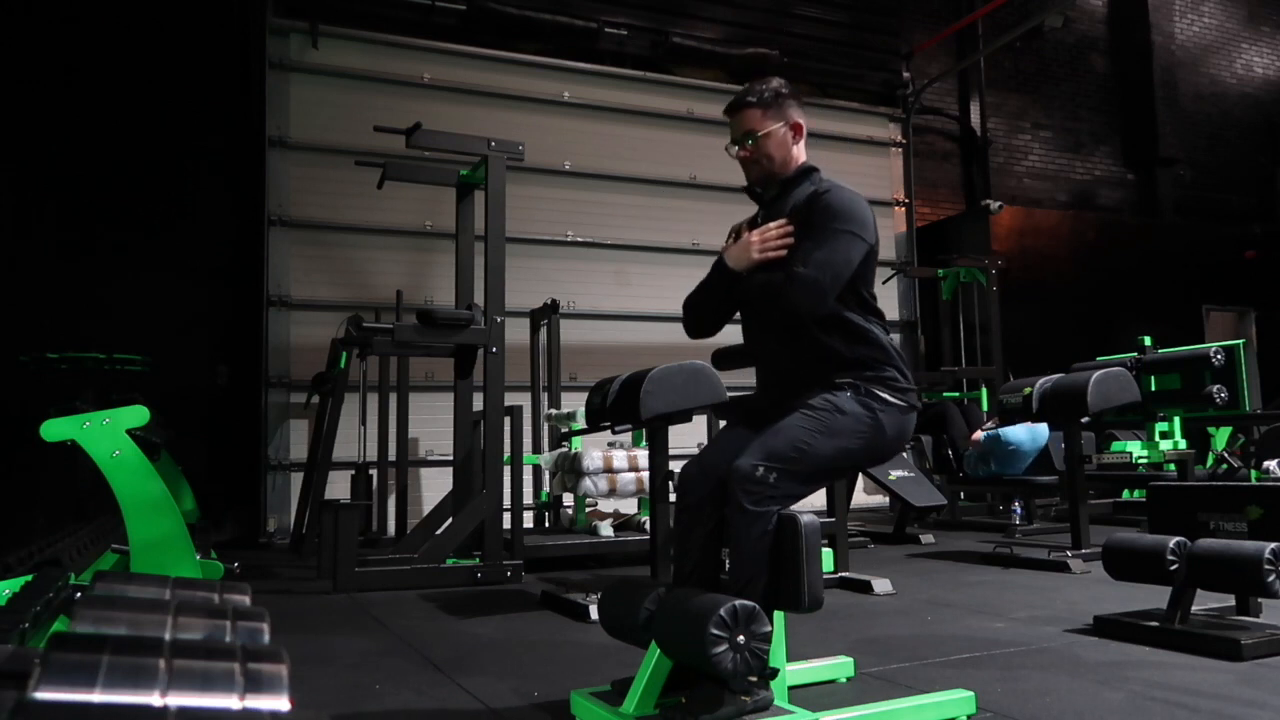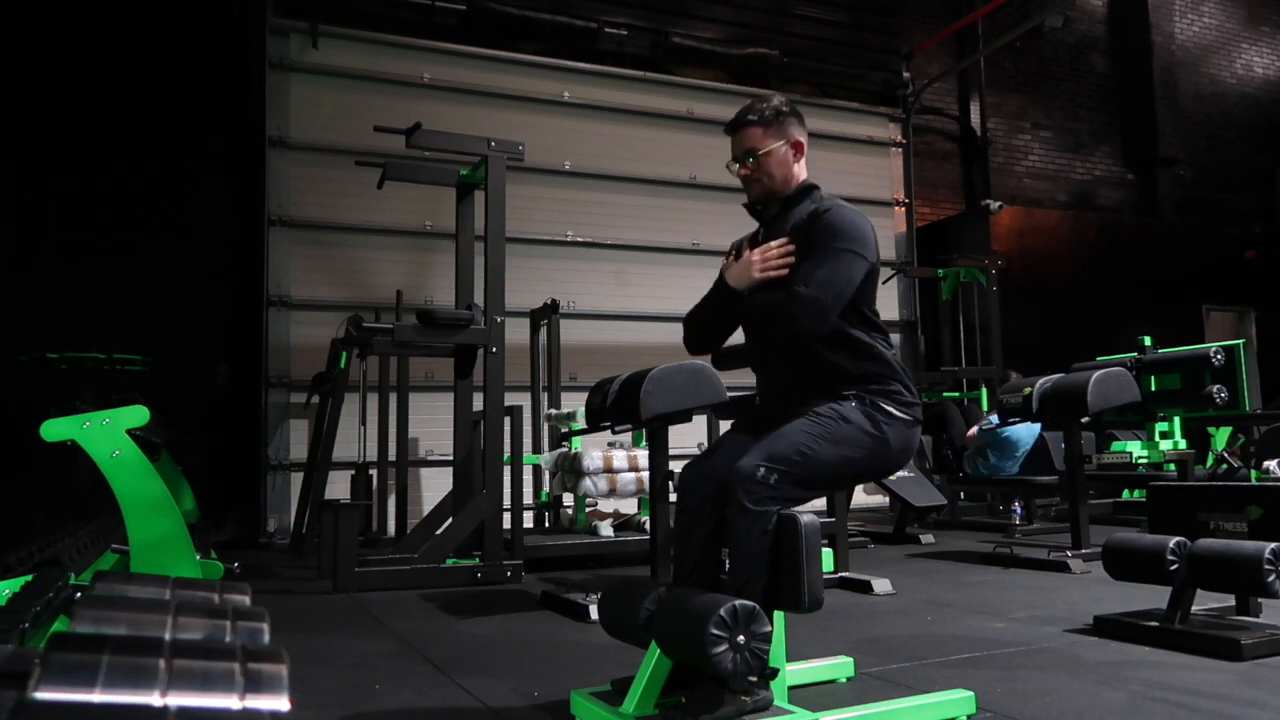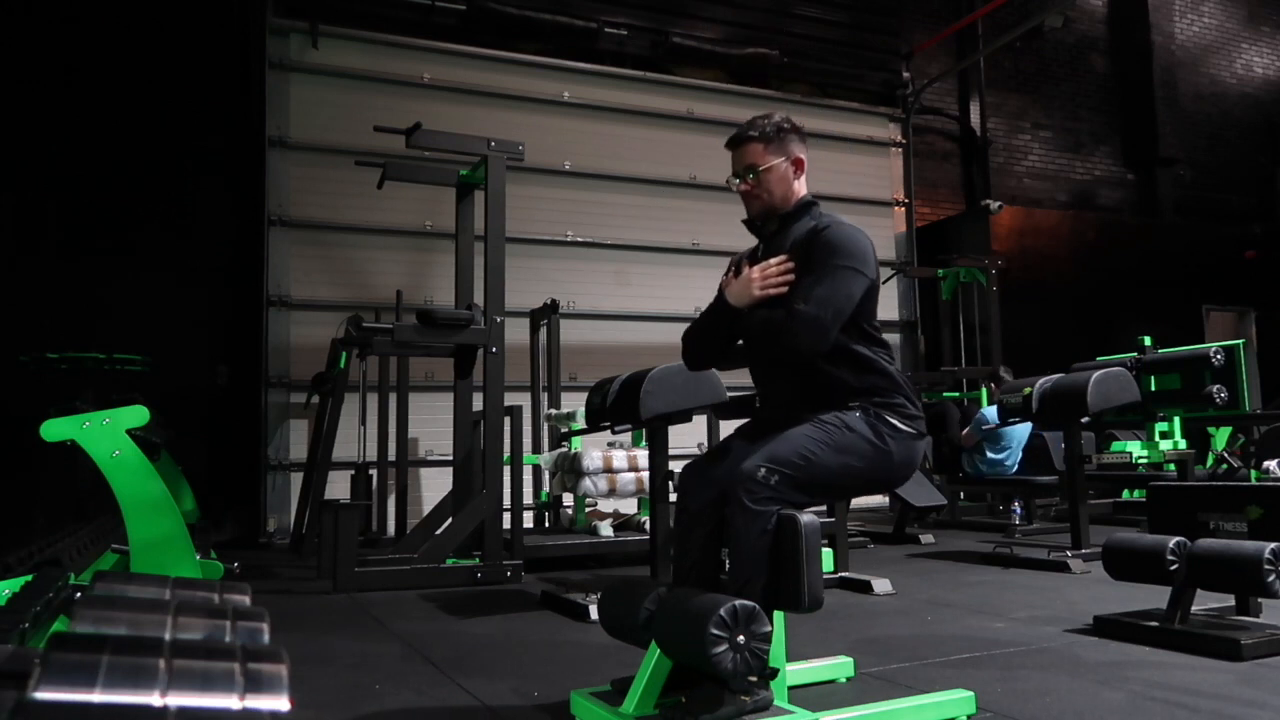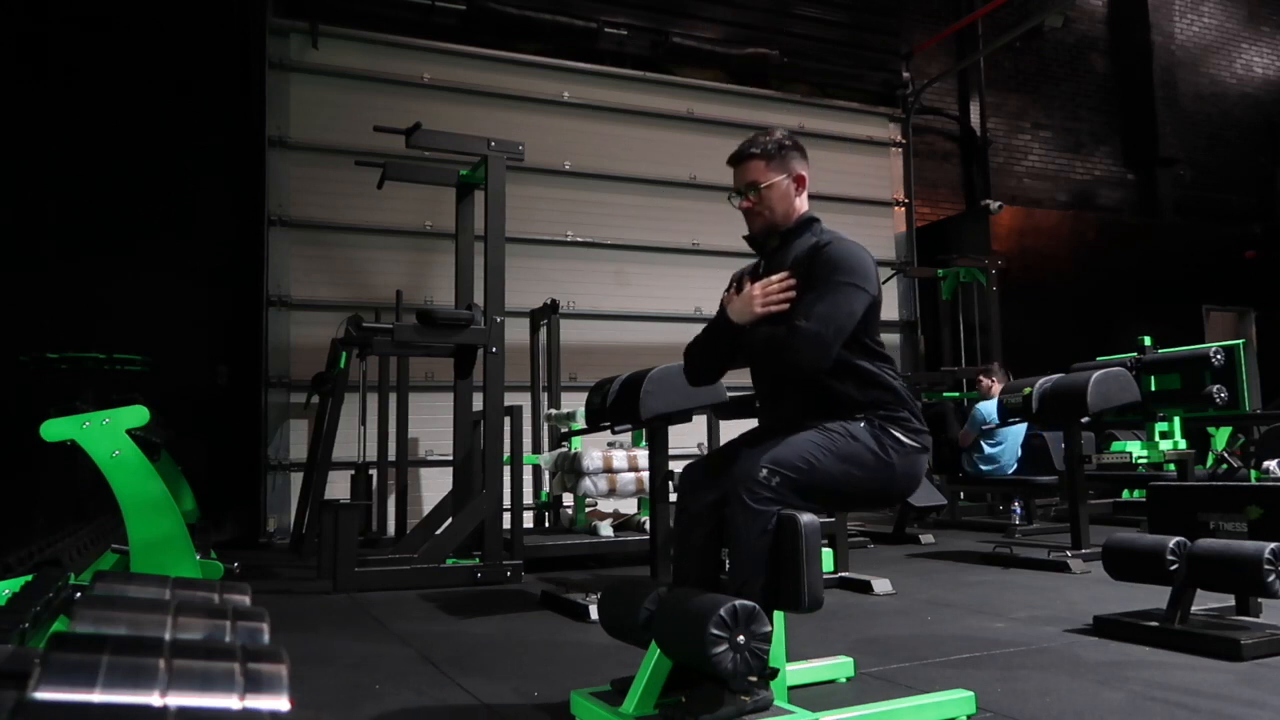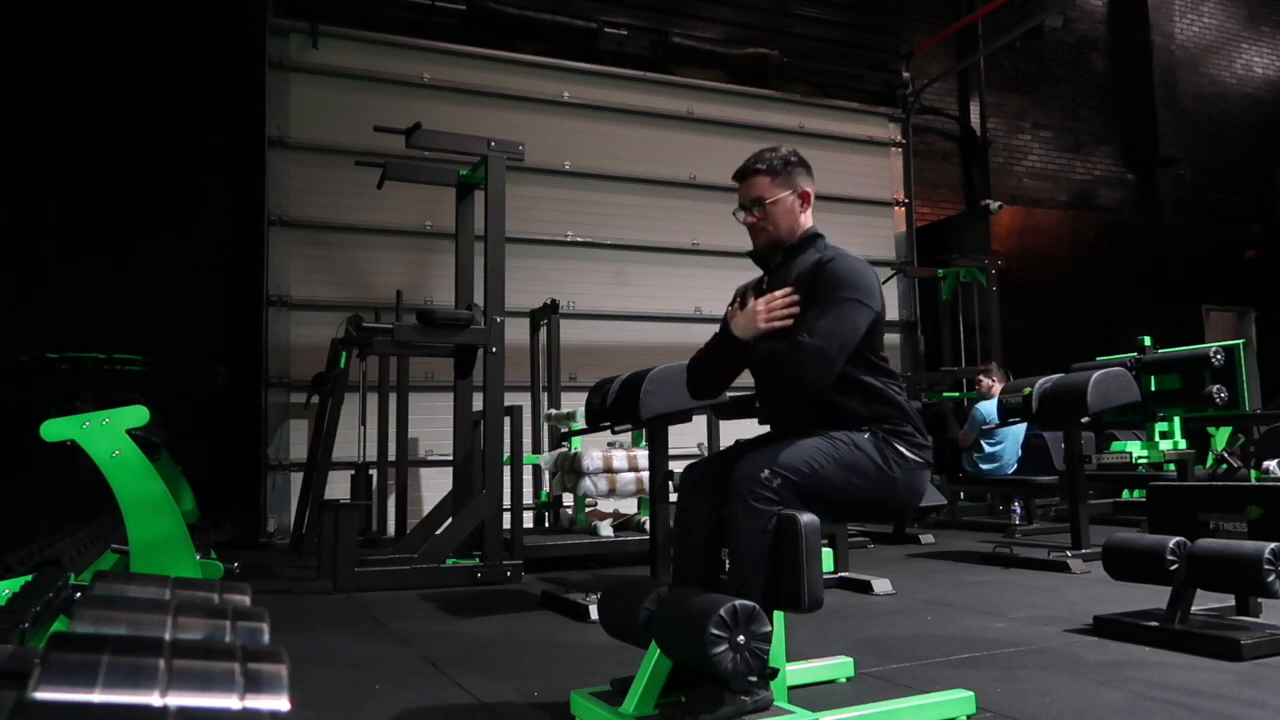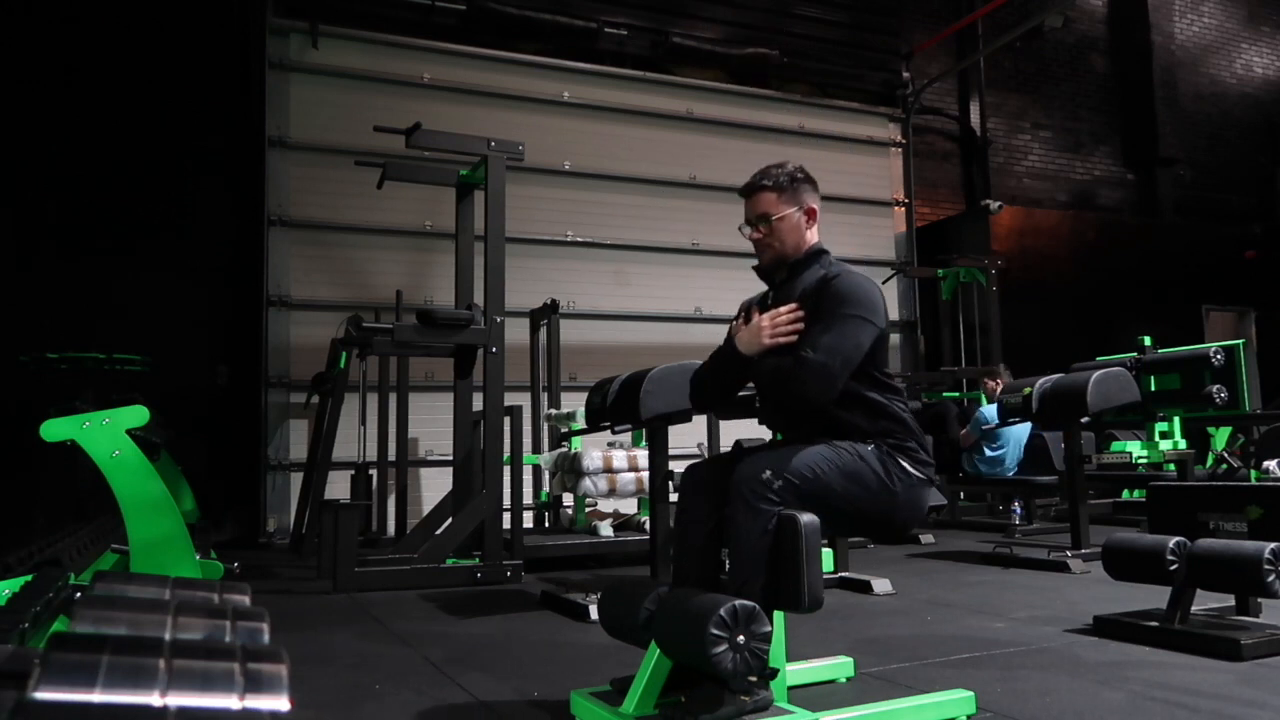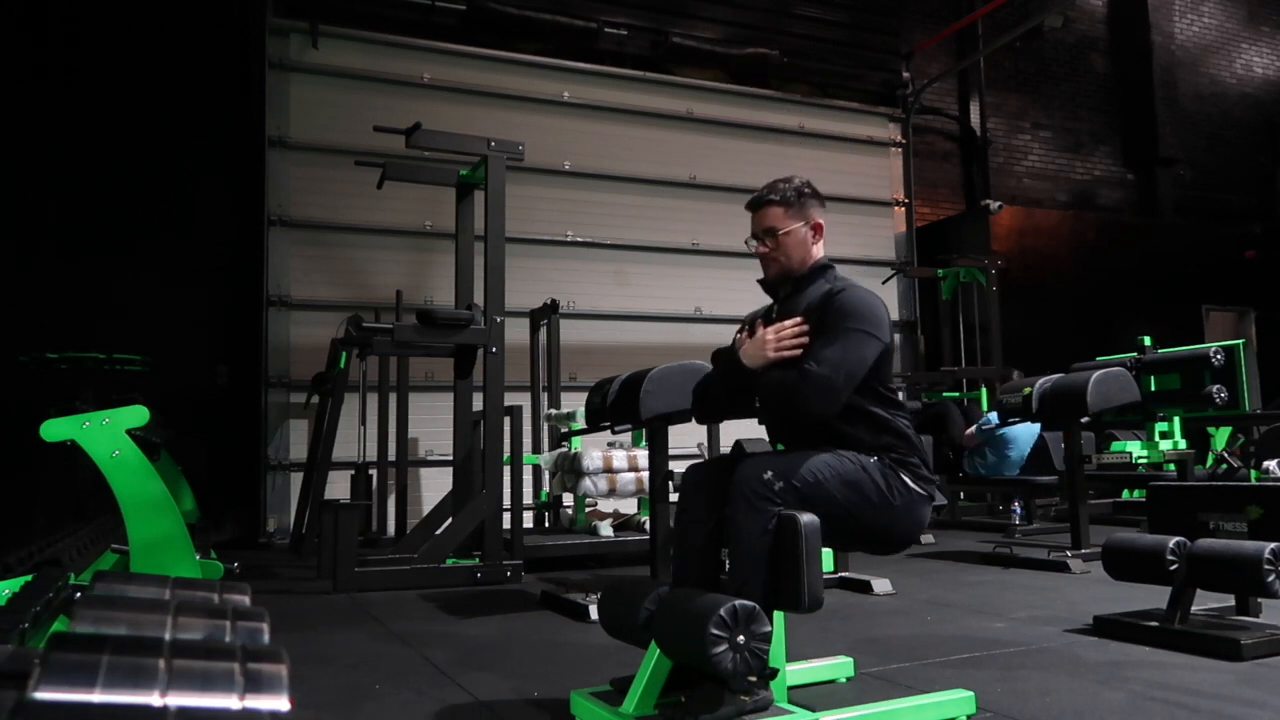
dt=0.2s
person 1, frame 1
left shoulder: (837, 207)
right shoulder: (752, 227)
left elbow: (803, 294)
right elbow: (698, 321)
left wrist: (745, 276)
right wrist: (732, 266)
left hip: (864, 395)
right hip: (789, 393)
left knee: (755, 478)
right knee: (700, 482)
person 1, frame 2
left shoulder: (838, 224)
right shoulder: (752, 245)
left elbow: (804, 315)
right elbow: (698, 338)
left wrist: (745, 296)
right wrist: (733, 285)
left hip: (870, 410)
right hip: (794, 404)
left knee: (755, 477)
right knee: (699, 483)
person 1, frame 3
left shoulder: (837, 241)
right shoulder: (752, 259)
left elbow: (803, 333)
right elbow: (697, 353)
left wrist: (745, 312)
right wrist: (731, 302)
left hip: (874, 422)
right hip: (799, 415)
left knee: (755, 478)
right knee: (700, 484)
person 1, frame 4
left shoulder: (838, 259)
right shoulder: (751, 277)
left elbow: (806, 349)
right elbow: (699, 367)
left wrist: (752, 330)
right wrist: (733, 319)
left hip: (881, 436)
right hip: (809, 429)
left knee: (759, 477)
right knee: (700, 483)
person 1, frame 5
left shoulder: (843, 274)
right shoulder: (754, 292)
left elbow: (809, 366)
right elbow: (701, 382)
left wrist: (747, 345)
right wrist: (736, 335)
left hip: (885, 451)
right hip: (811, 445)
left knee: (759, 478)
right knee: (701, 482)
person 1, frame 6
left shoulder: (847, 289)
right shoulder: (760, 306)
left elbow: (813, 381)
right elbow: (702, 394)
left wrist: (755, 356)
right wrist: (739, 348)
left hip: (886, 466)
right hip: (818, 459)
left knee: (759, 477)
right knee: (701, 483)
person 1, frame 7
left shoulder: (851, 305)
right shoulder: (765, 321)
left elbow: (815, 396)
right elbow: (708, 401)
left wrist: (758, 368)
right wrist: (742, 363)
left hip: (891, 481)
left knee: (760, 480)
right knee: (702, 481)
